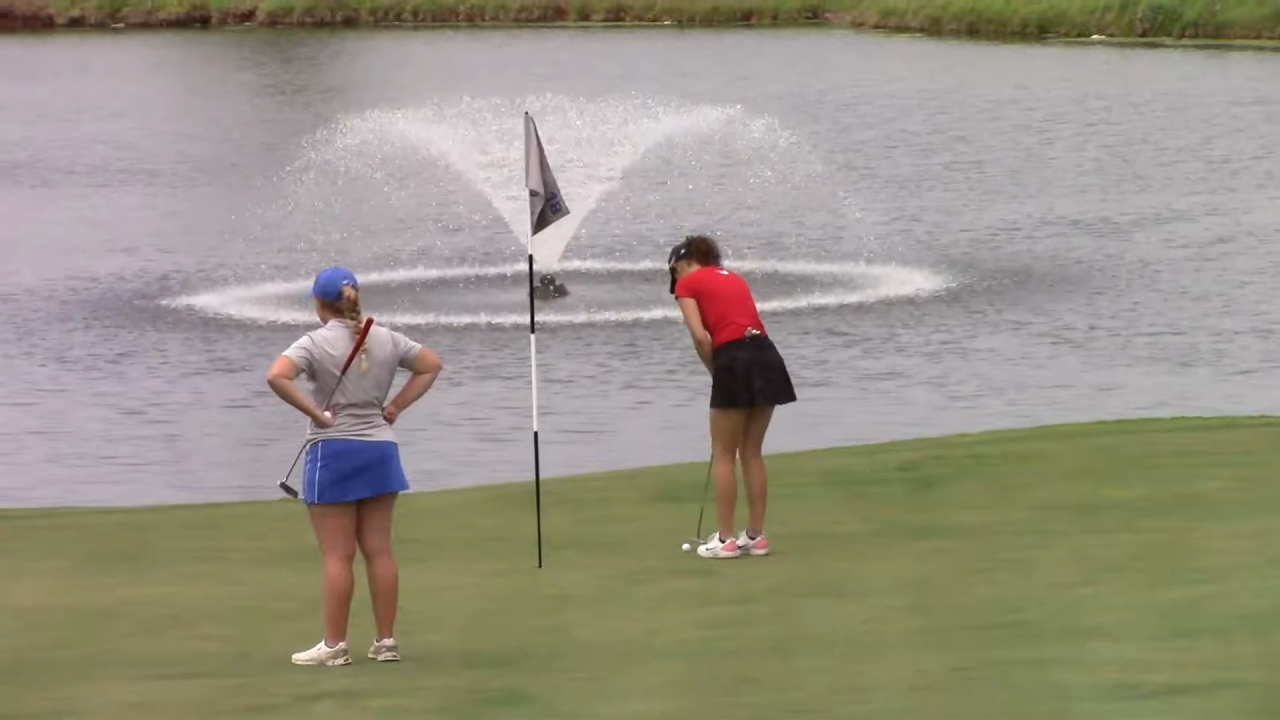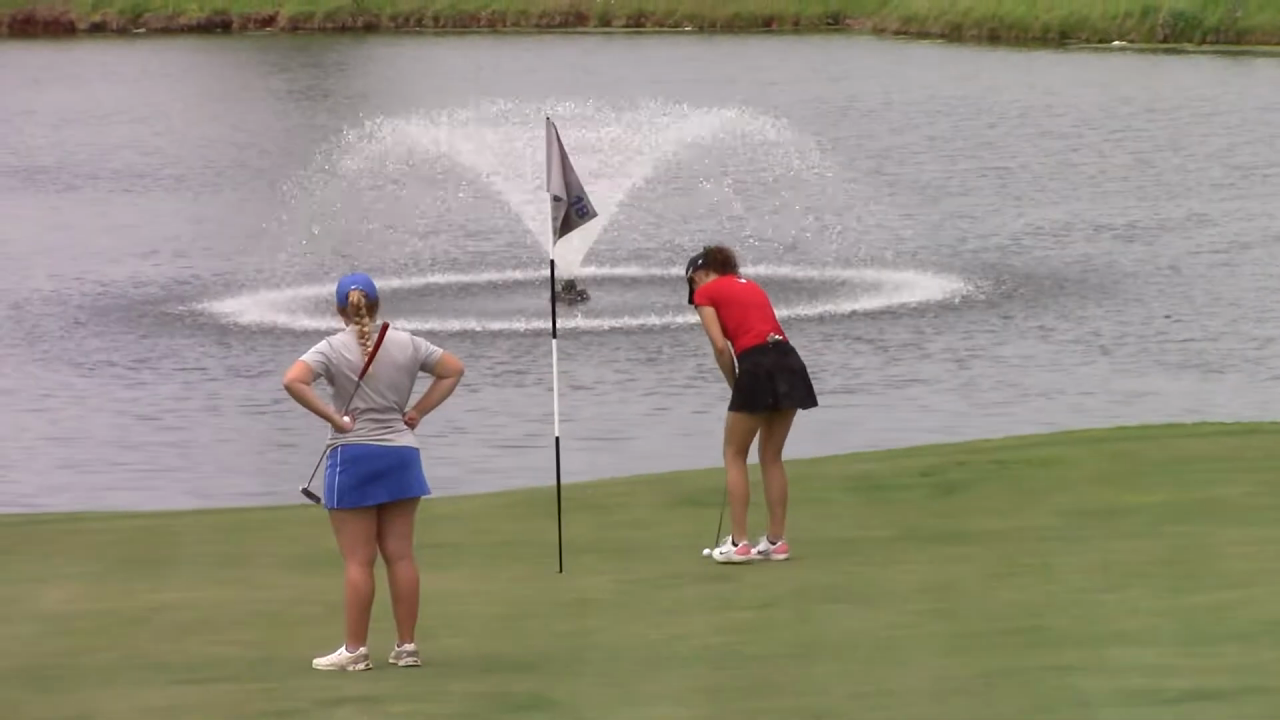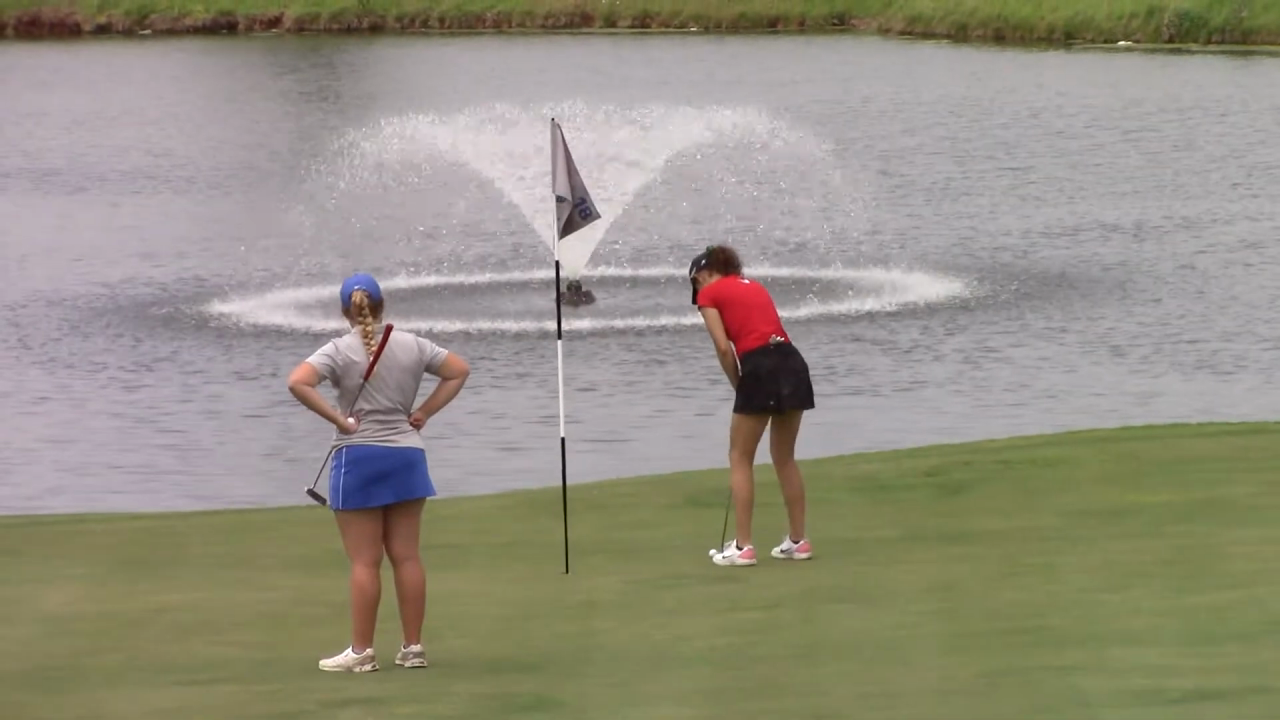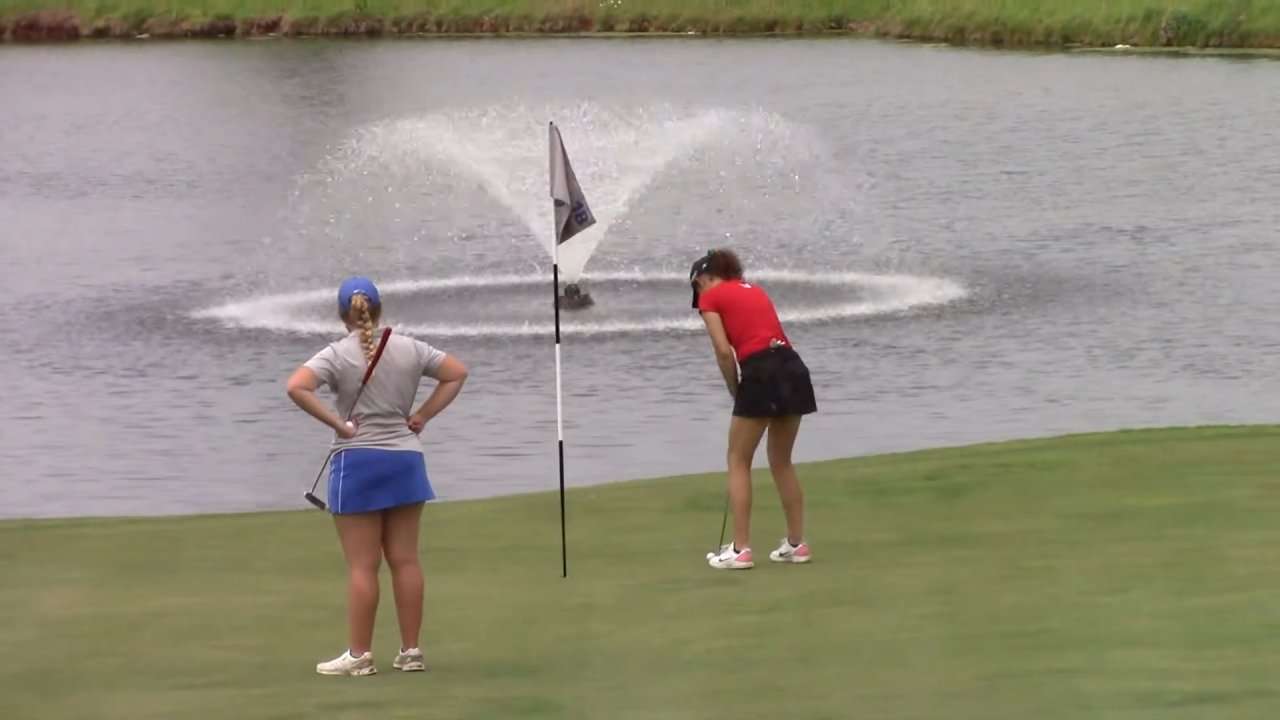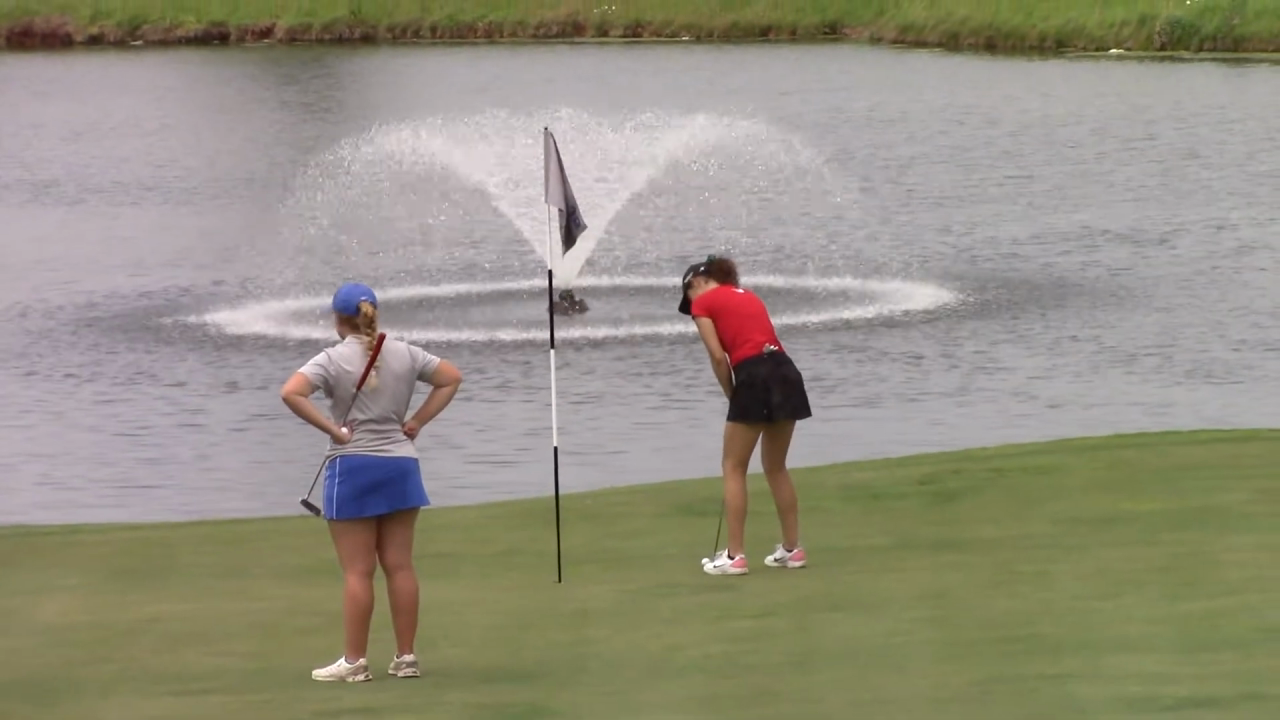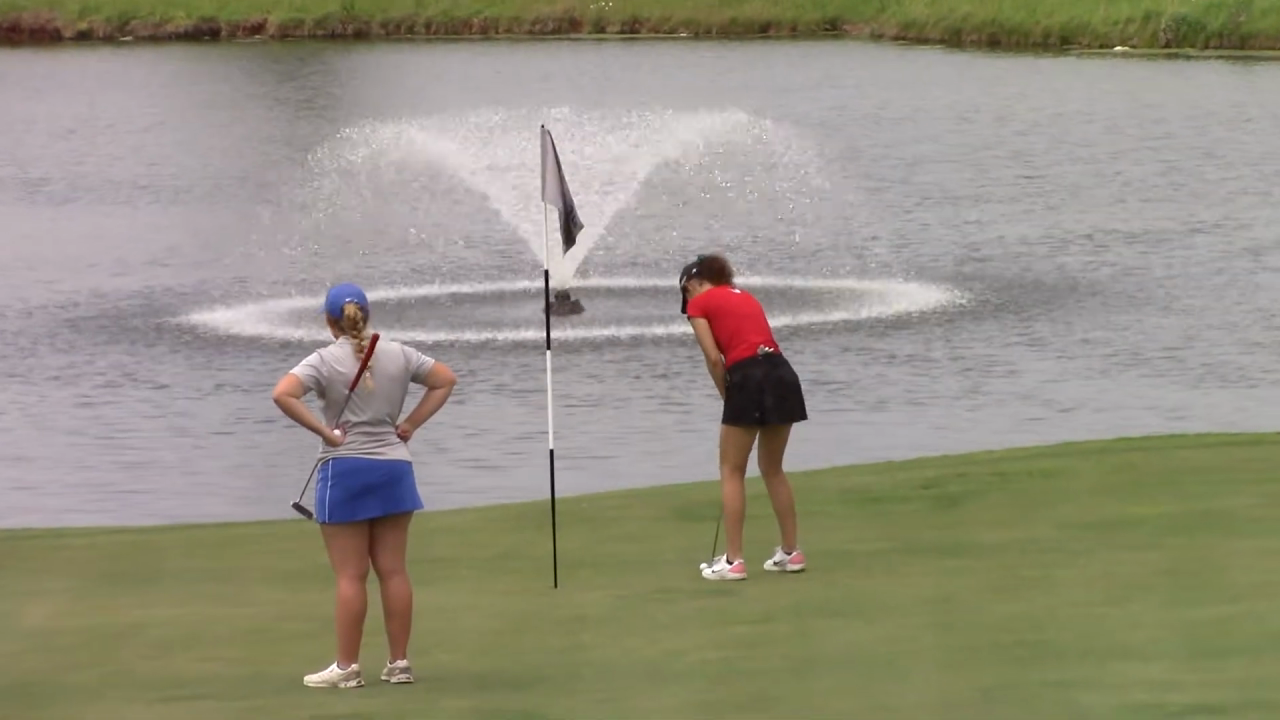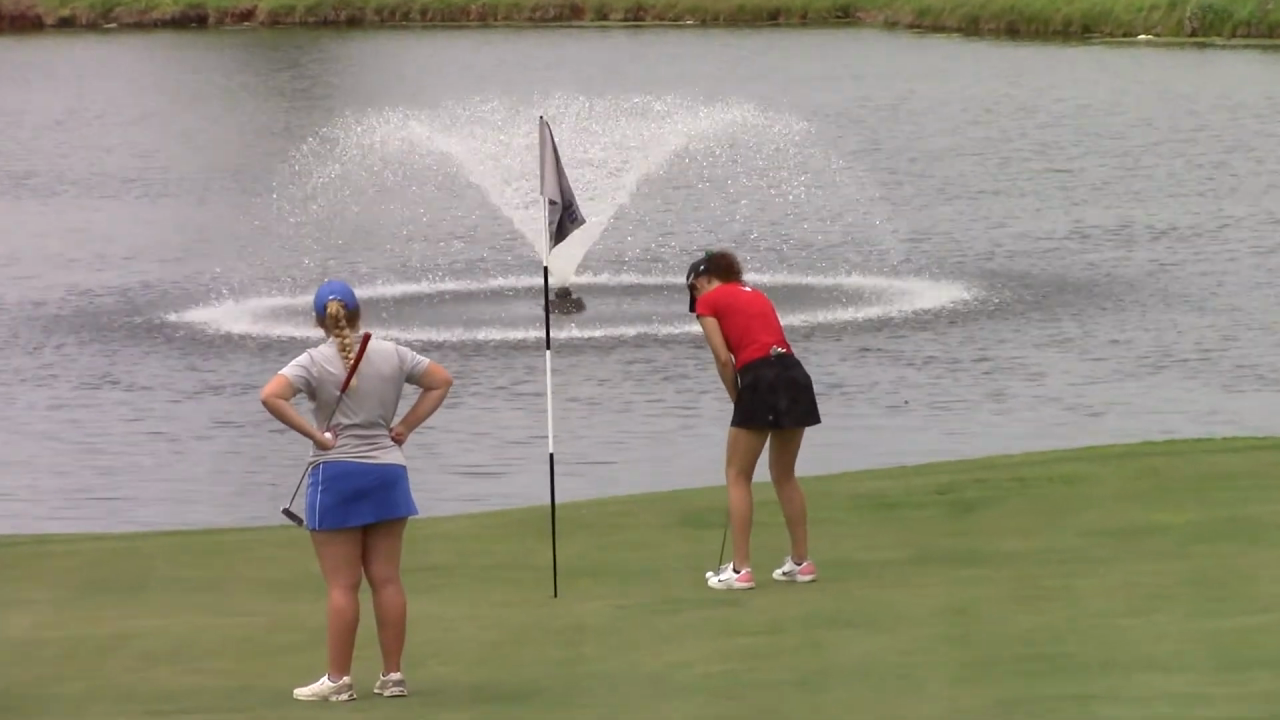
dt=0.5s
person 1, frame 1
left shoulder: (316, 343)
right shoulder: (385, 339)
left elbow: (277, 377)
right elbow: (432, 365)
left wrist: (314, 414)
right wrist: (396, 406)
left hip: (333, 452)
right hip: (379, 451)
left knee: (337, 556)
right knee: (379, 551)
left ankle: (334, 645)
right ankle: (385, 641)
person 1, frame 2
left shoulder: (333, 348)
right shoulder: (407, 343)
left elbow: (292, 380)
right elbow: (454, 369)
left wrist: (333, 418)
right wrist: (419, 410)
left hip: (354, 458)
right hip: (401, 455)
left knee: (358, 561)
right knee: (400, 555)
left ankle: (355, 650)
right ankle: (407, 646)
person 1, frame 3
left shoulder: (339, 350)
right shoulder: (412, 345)
left elbow: (297, 383)
right elbow: (460, 371)
left wrist: (338, 420)
right wrist: (425, 412)
left hip: (359, 459)
right hip: (407, 457)
left knee: (364, 562)
right knee: (406, 556)
left ankle: (362, 652)
right ankle: (413, 647)
person 1, frame 4
left shoulder: (337, 354)
right shoulder: (410, 348)
left elbow: (296, 387)
right elbow: (458, 373)
left wrist: (338, 424)
right wrist: (423, 415)
left hip: (358, 462)
right hip: (405, 460)
left knee: (362, 566)
right knee: (405, 560)
left ankle: (359, 654)
right ankle: (411, 650)
person 1, frame 5
left shoulder: (332, 359)
right shoulder: (405, 353)
left elbow: (290, 393)
right elbow: (452, 378)
left wrist: (333, 431)
right wrist: (419, 420)
left hip: (354, 468)
right hip: (401, 466)
left knee: (358, 572)
right knee: (400, 567)
left ankle: (354, 661)
right ankle: (406, 657)
person 1, frame 6
left shoulder: (325, 360)
right shoulder: (398, 354)
left elbow: (282, 395)
right elbow: (447, 380)
left wrist: (324, 432)
right wrist: (411, 424)
left hip: (345, 471)
right hip: (394, 469)
left knee: (350, 576)
right knee: (393, 571)
left ankle: (347, 667)
right ankle: (399, 663)
person 1, frame 7
left shoulder: (315, 361)
right shoulder: (392, 354)
left elbow: (270, 396)
right elbow: (442, 381)
left wrist: (315, 436)
right wrist: (407, 426)
left hip: (337, 476)
right hip: (388, 473)
left knee: (342, 586)
right knee: (387, 581)
left ankle: (338, 680)
right ankle: (393, 675)
person 2, frame 1
left shoulder: (686, 284)
right shoulder: (733, 278)
left elbow: (701, 337)
left wrist: (715, 374)
right wrist: (721, 373)
left hip: (735, 361)
right hip: (767, 357)
left knee: (724, 454)
right knee: (751, 452)
left ankle: (726, 539)
right ankle: (755, 536)
person 2, frame 2
left shoulder: (705, 293)
right shoulder: (750, 286)
left elbow: (721, 346)
left wrist: (734, 385)
right wrist: (741, 383)
left hip: (758, 367)
right hip: (789, 363)
left knee: (734, 456)
right knee: (771, 457)
left ankle: (739, 541)
right ankle: (776, 541)
person 2, frame 3
left shoulder: (708, 294)
right shoulder: (754, 285)
left elbow: (724, 348)
left wrist: (738, 385)
right wrist: (744, 384)
left hip: (760, 369)
right hip: (792, 364)
left knee: (740, 459)
right knee: (784, 458)
left ankle: (743, 546)
right ankle: (798, 540)
person 2, frame 4
left shoulder: (709, 297)
right shoulder: (754, 290)
left elbow: (725, 352)
left wrist: (735, 391)
right wrist: (743, 390)
left hip: (761, 373)
right hip: (793, 368)
left knee: (738, 462)
right knee: (781, 462)
left ankle: (740, 549)
right ankle: (796, 544)
person 2, frame 5
left shoulder: (702, 302)
right shoulder: (748, 296)
left elbow: (719, 357)
left wrist: (732, 396)
right wrist: (738, 396)
left hip: (755, 378)
right hip: (786, 374)
left knee: (733, 468)
right knee: (776, 467)
left ankle: (735, 555)
right ankle: (792, 549)
person 2, frame 6
left shoulder: (698, 303)
right shoulder: (745, 296)
left elbow: (714, 359)
left wrist: (727, 398)
right wrist: (734, 396)
left hip: (750, 380)
right hip: (782, 374)
left knee: (731, 472)
right knee: (772, 469)
left ankle: (733, 560)
right ankle: (791, 551)
person 2, frame 7
left shoulder: (707, 301)
right shoulder: (756, 294)
left elbow: (724, 359)
left wrist: (737, 400)
right wrist: (743, 400)
left hip: (761, 382)
right hip: (795, 376)
left knee: (738, 476)
right knee: (784, 475)
left ankle: (740, 569)
right ankle: (801, 562)
